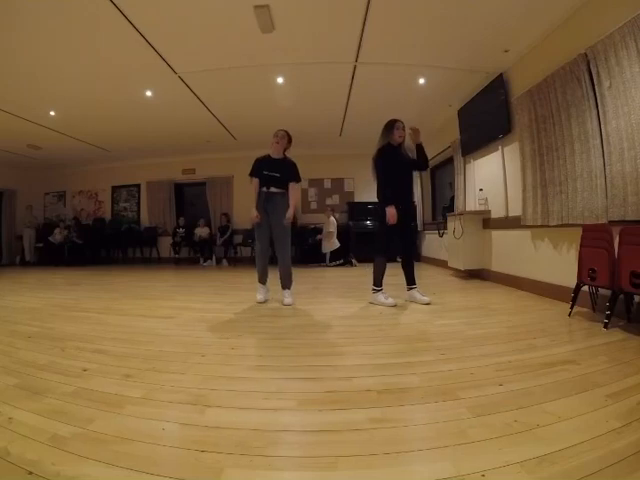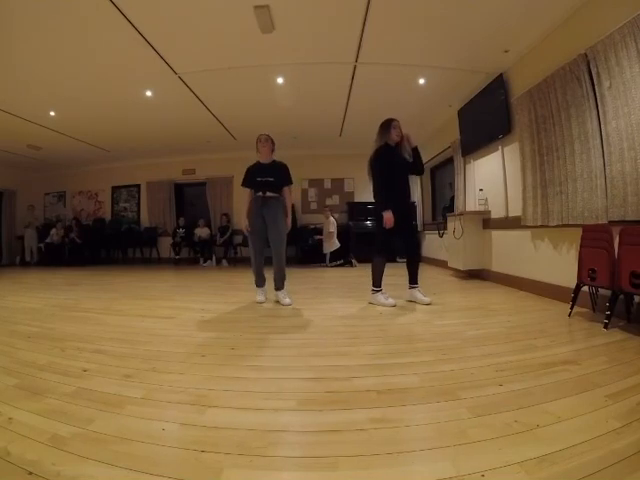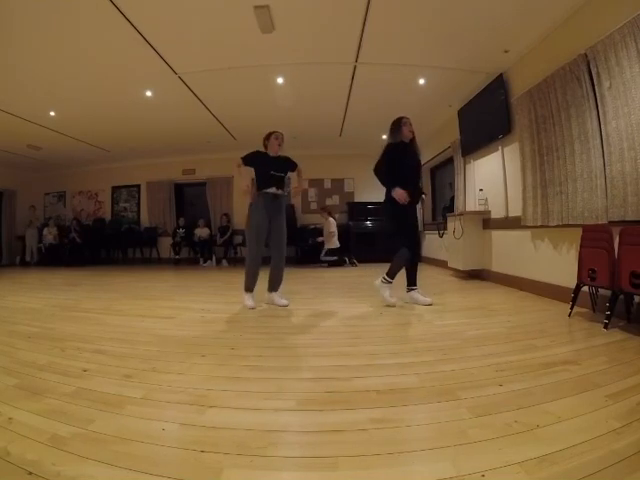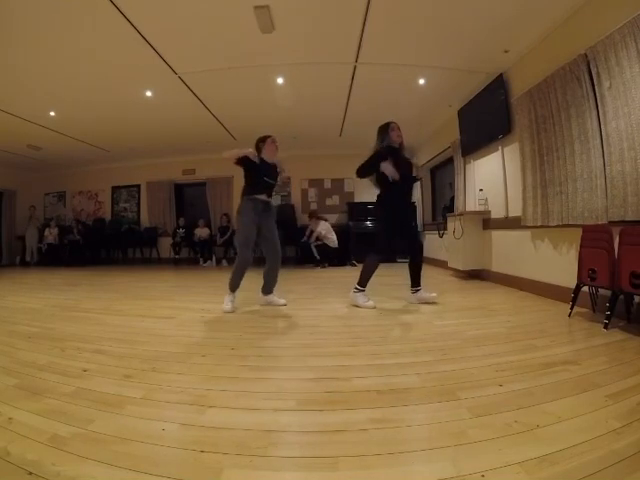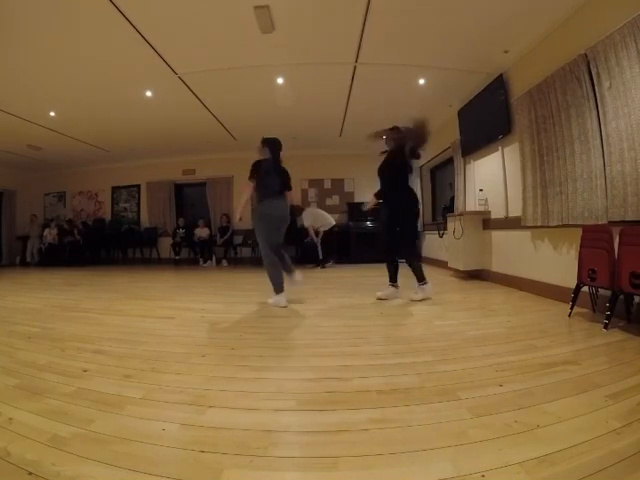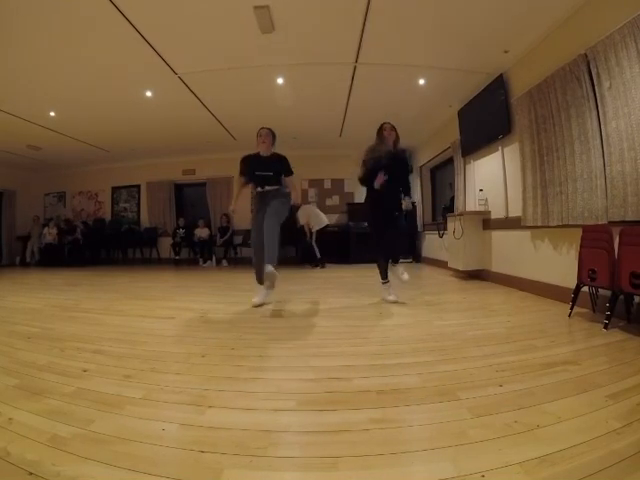
dt=0.7s
person 1, frame 1
left shoulder: (403, 155)
right shoulder: (384, 153)
left elbow: (423, 165)
right elbow: (382, 182)
left wrist: (418, 142)
right wrist: (389, 205)
left hip: (406, 207)
right hip: (390, 207)
left knee: (409, 247)
right knee: (384, 246)
left ankle: (411, 289)
right ankle: (377, 291)
person 1, frame 2
left shoulder: (400, 155)
right shoulder: (380, 154)
left elbow: (419, 170)
right elbow: (379, 185)
left wrist: (413, 146)
right wrist: (385, 209)
left hip: (404, 207)
right hip: (388, 209)
left knee: (413, 246)
right knee: (383, 248)
left ankle: (413, 289)
right ankle: (376, 292)
person 1, frame 3
left shoulder: (412, 151)
right shoulder: (394, 148)
right elbow: (379, 170)
left wrist: (419, 193)
right wrist: (393, 188)
left hip: (409, 205)
right hip: (397, 205)
left knee: (414, 246)
right knee: (409, 244)
left ankle: (411, 290)
right ankle: (386, 281)
person 1, frame 4
left shoulder: (401, 157)
right shoulder: (383, 153)
left elbow: (407, 180)
right elbow: (361, 172)
right wrist: (382, 166)
left hip: (403, 209)
right hip: (389, 207)
left knee: (416, 247)
right knee: (382, 247)
left ankle: (417, 291)
right ankle: (358, 291)
person 1, frame 5
left shoulder: (395, 156)
right shoulder: (396, 155)
left elbow: (391, 182)
left wrist: (376, 198)
left hip: (403, 206)
right hip: (394, 207)
left knee: (405, 246)
right knee: (390, 248)
left ankle: (423, 286)
right ankle: (393, 287)
person 1, frame 6
left shoulder: (401, 156)
right shoulder: (373, 155)
right elbow: (364, 179)
left wrist: (406, 196)
right wrist: (374, 182)
left hip: (394, 206)
right hip: (376, 206)
left knee: (395, 239)
right knee: (381, 243)
left ankle: (395, 264)
right ankle: (385, 284)
person 2, frame 1
left shoulder: (290, 165)
right shoulder: (260, 162)
left elbow: (293, 189)
right elbow: (255, 186)
left wrist: (291, 209)
right wrist: (253, 208)
left hip: (280, 203)
right hip: (262, 203)
left knee: (283, 247)
right knee: (261, 246)
left ankle: (286, 289)
right ankle: (262, 286)
person 2, frame 2
left shoulder: (281, 167)
right shoulder: (252, 169)
left elbow: (287, 193)
right elbow: (248, 194)
left wrist: (289, 216)
right wrist: (245, 217)
left hip: (276, 207)
right hip: (257, 208)
left knee: (278, 249)
right knee: (257, 250)
left ankle: (280, 290)
right ankle: (260, 288)
person 2, frame 3
left shoulder: (285, 161)
right shoulder: (258, 156)
left elbow: (298, 170)
right elbow: (240, 164)
left wrist: (299, 185)
right wrist: (245, 183)
left hip: (279, 205)
right hip: (261, 203)
left knee: (279, 251)
right knee: (255, 249)
left ankle: (273, 293)
right ankle: (248, 293)
person 2, frame 4
left shoulder: (274, 168)
right shoulder: (252, 161)
left wrist: (280, 170)
right wrist: (245, 153)
left hip: (267, 212)
right hip: (249, 209)
left knee: (275, 254)
right knee: (245, 255)
left ankle: (267, 294)
right ankle: (230, 295)
person 2, frame 5
left shoulder: (259, 164)
right shoulder: (283, 171)
left elbow: (250, 189)
left wrist: (239, 210)
left hip: (264, 210)
right hip: (281, 209)
left knee: (268, 253)
right knee: (275, 247)
left ankle: (280, 295)
right ankle: (292, 272)
person 2, frame 6
left shoulder: (280, 159)
right shoulder: (249, 160)
left elbow: (290, 181)
right elbow: (241, 182)
left wrist: (295, 197)
right wrist: (234, 202)
left hip: (279, 199)
right hip: (260, 201)
left knee: (269, 228)
right knee: (257, 245)
left ankle: (270, 267)
right ankle: (263, 290)
